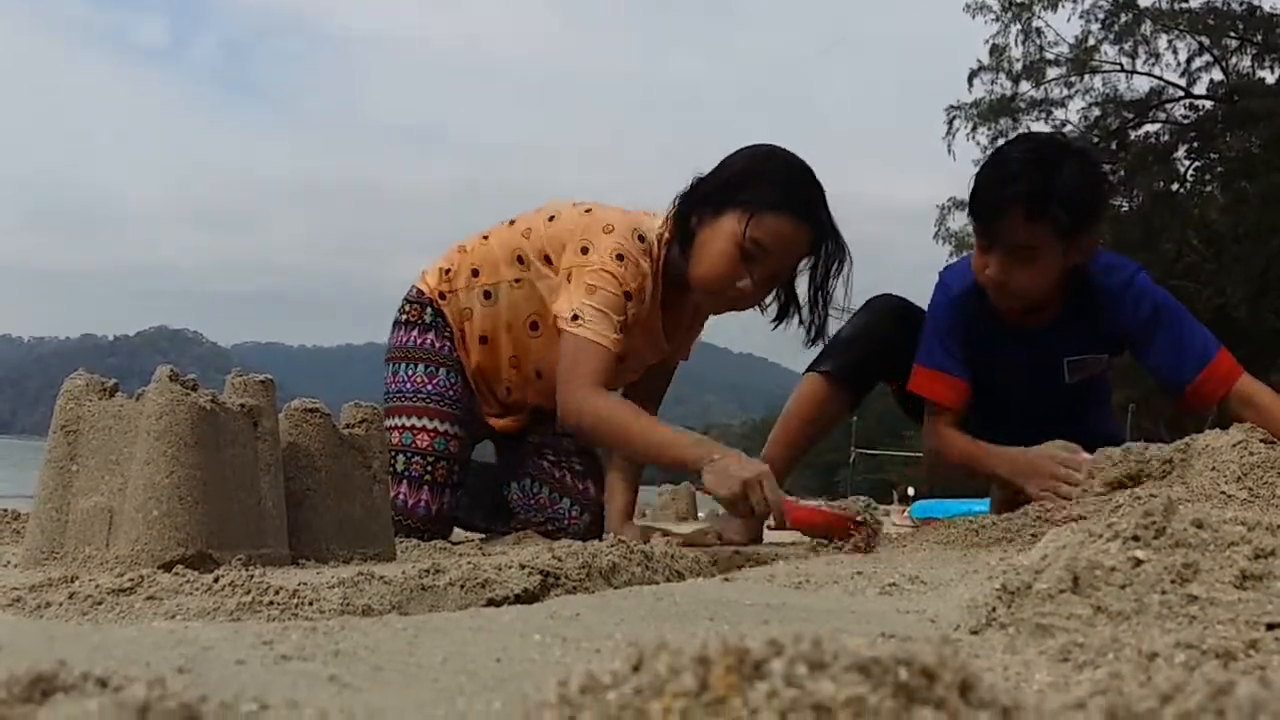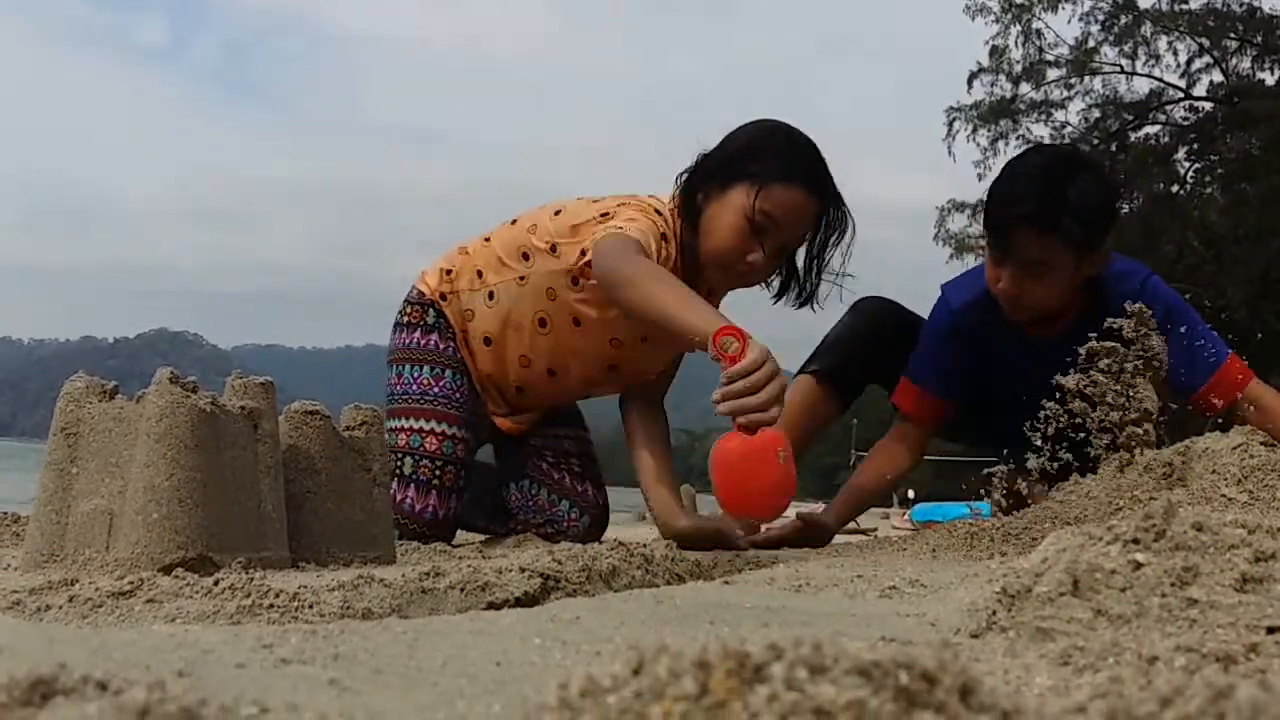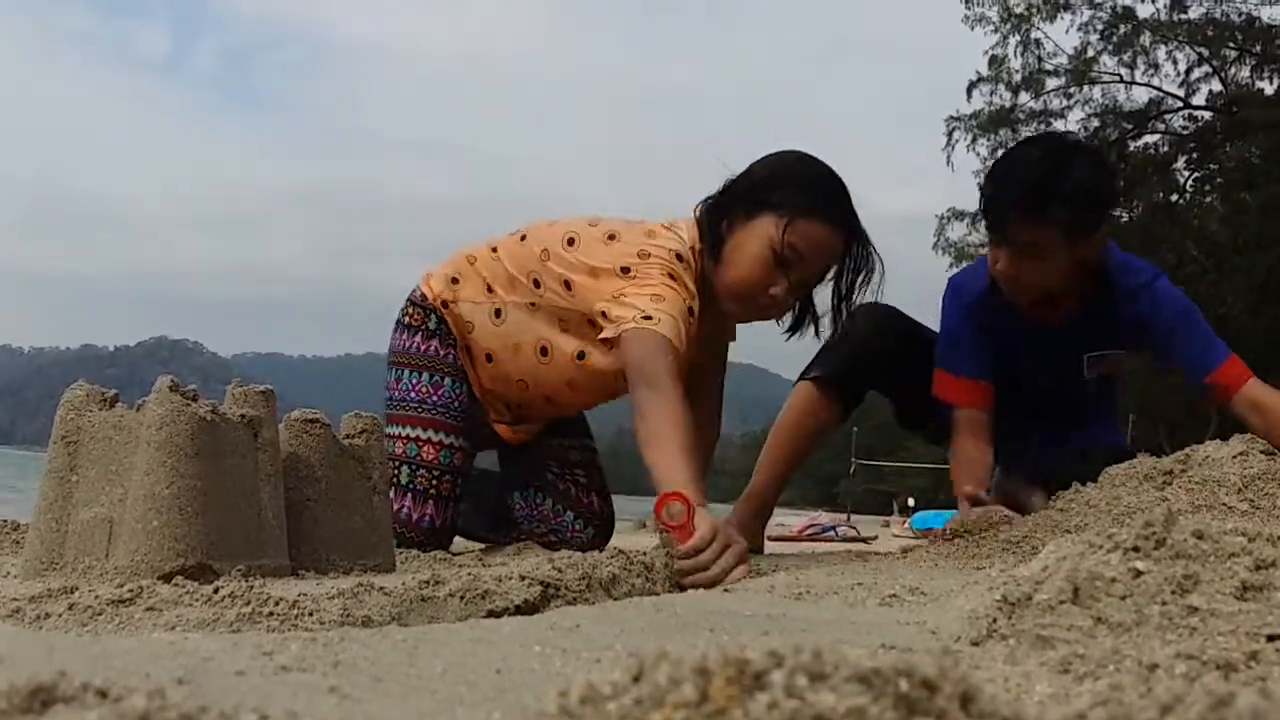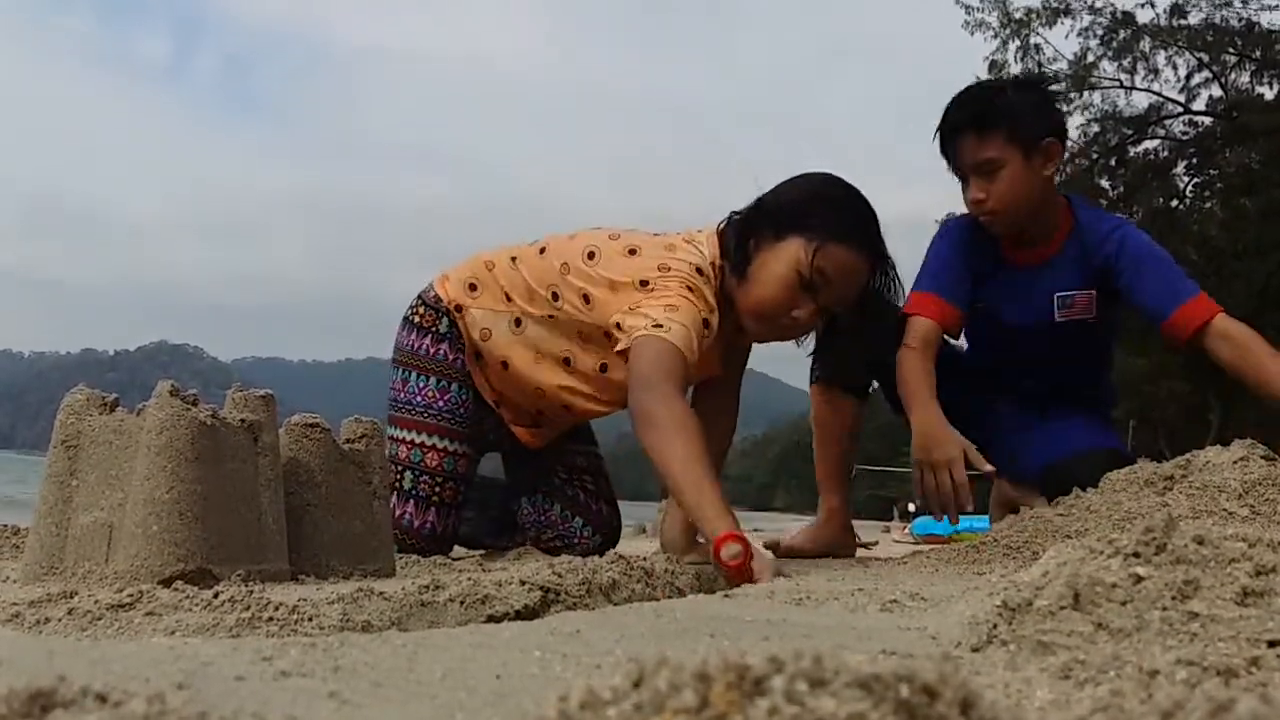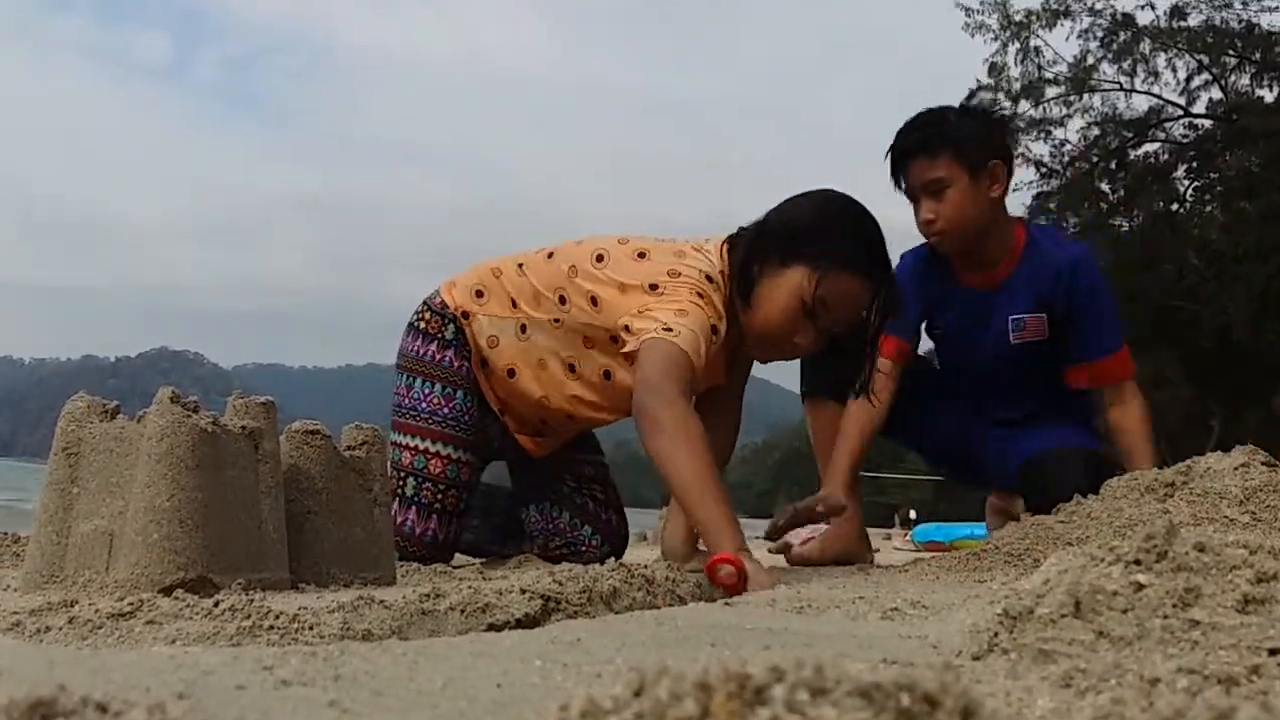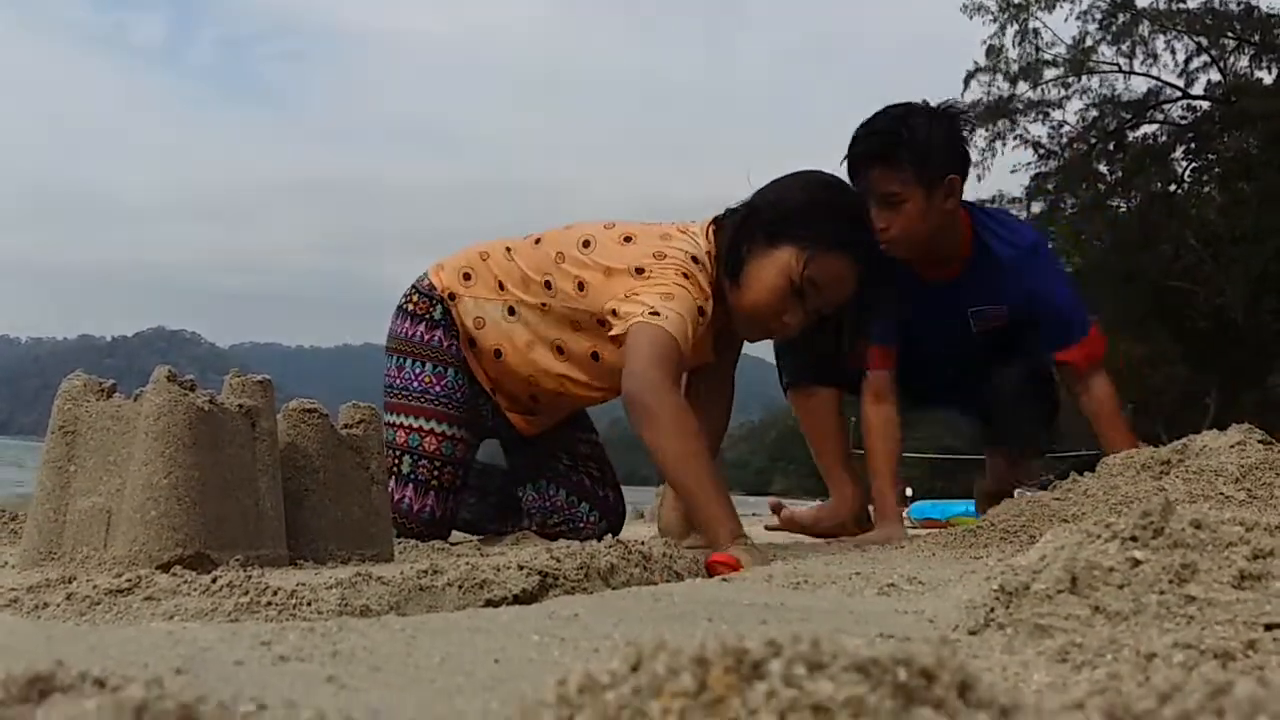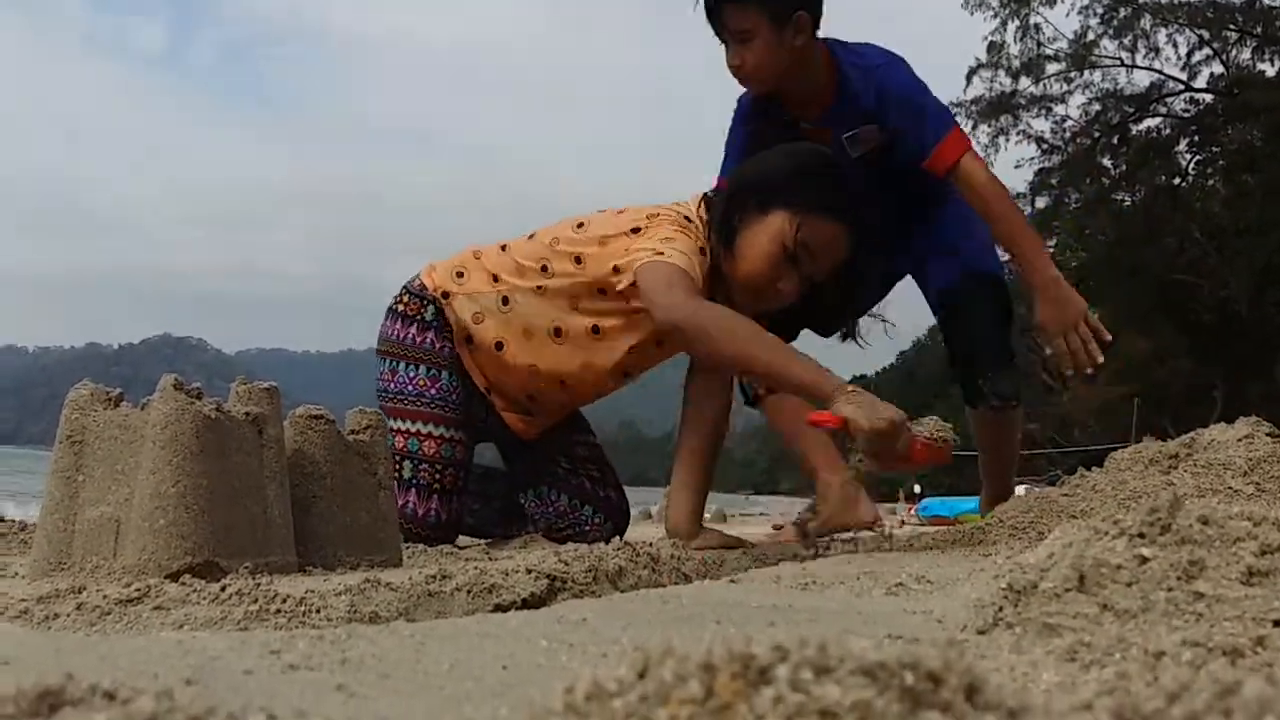
dt=0.3s
person 1, frame 1
left shoulder: (1121, 291)
right shoulder: (958, 292)
right elbow: (939, 435)
right wrist: (1021, 463)
left hip: (1073, 444)
right hip: (979, 424)
right knee: (885, 320)
left ankle: (1026, 498)
person 1, frame 2
left shoulder: (1137, 299)
right shoulder: (963, 306)
right elbow: (908, 438)
right wrist: (829, 518)
right hip: (982, 414)
right knee: (875, 322)
person 1, frame 3
left shoulder: (1138, 293)
right shoulder: (971, 293)
right elbow: (971, 432)
right wrist: (969, 505)
left hip: (1073, 443)
right hip: (985, 417)
right knee: (874, 331)
left ankle: (1027, 495)
right ankle: (746, 516)
person 1, frame 4
left shoulder: (1110, 243)
right shoulder: (961, 240)
left elbow: (1217, 332)
right elbow: (921, 343)
right wrist: (929, 427)
left hip: (1062, 426)
right hip: (977, 407)
left knee: (1104, 486)
left ankle: (1023, 498)
person 1, frame 5
left shoulder: (1064, 265)
right shoulder: (918, 271)
left elbow: (1118, 393)
right elbow: (882, 380)
right wrist: (835, 484)
left hip: (1043, 437)
right hip: (957, 428)
left knee: (1075, 481)
right knee: (829, 345)
left ankle: (1015, 509)
right ankle: (847, 531)
person 1, frame 6
left shoulder: (1018, 251)
left elbow: (1087, 379)
right elbow: (879, 393)
right wrist: (887, 518)
left hip: (996, 363)
right hip: (919, 366)
left knee: (1017, 388)
right knee: (800, 327)
left ankle: (995, 506)
right ankle: (848, 500)
person 1, frame 7
left shoulder: (876, 75)
right shoulder: (756, 113)
left elbow: (970, 174)
left wrist: (1047, 283)
left hip: (932, 218)
left knee: (976, 315)
left ankle: (999, 504)
right ankle: (839, 492)
person 2, frame 1
left shoulder: (692, 296)
right shoulder: (620, 253)
left elbow: (635, 414)
right elbow: (581, 403)
left wrist: (619, 522)
right wrist: (708, 456)
left knee: (573, 522)
right knee: (414, 519)
left ankle: (457, 486)
person 2, frame 2
left shoulder: (704, 286)
right shoulder: (639, 227)
left elbow: (642, 401)
right elbow: (627, 280)
left wrist: (663, 501)
right hip: (447, 327)
left knee: (575, 526)
right knee: (417, 523)
left ankle: (463, 484)
person 2, frame 3
left shoulder: (717, 295)
right shoulder: (660, 276)
left elbow: (699, 413)
right elbow: (654, 387)
left wrist: (691, 518)
right wrist: (696, 512)
left knee: (579, 536)
right knee: (414, 532)
left ankle: (471, 496)
person 2, frame 4
left shoulder: (733, 299)
right shoulder: (681, 288)
left elbow: (714, 415)
right elbow: (655, 402)
right wrist: (733, 541)
right hip: (455, 332)
left knee: (587, 540)
right knee: (415, 536)
person 2, frame 5
left shoulder: (736, 312)
right shoulder: (689, 297)
left elbow: (716, 426)
right elbow: (658, 404)
left wrist: (681, 549)
right wrist: (736, 557)
left knee: (594, 547)
right knee: (416, 543)
left ankle: (465, 512)
person 2, frame 6
left shoulder: (725, 291)
right shoulder: (678, 277)
left elbow: (708, 404)
right elbow: (647, 391)
right wrist: (733, 540)
right hip: (450, 322)
left knee: (591, 523)
right knee: (413, 518)
left ankle: (468, 496)
person 2, frame 7
left shoulder: (721, 279)
right shoulder: (675, 238)
left elbow: (710, 389)
right elbow: (682, 314)
right wrist: (837, 392)
right hip: (440, 326)
left knee: (596, 526)
right knee: (418, 525)
left ankle: (454, 481)
